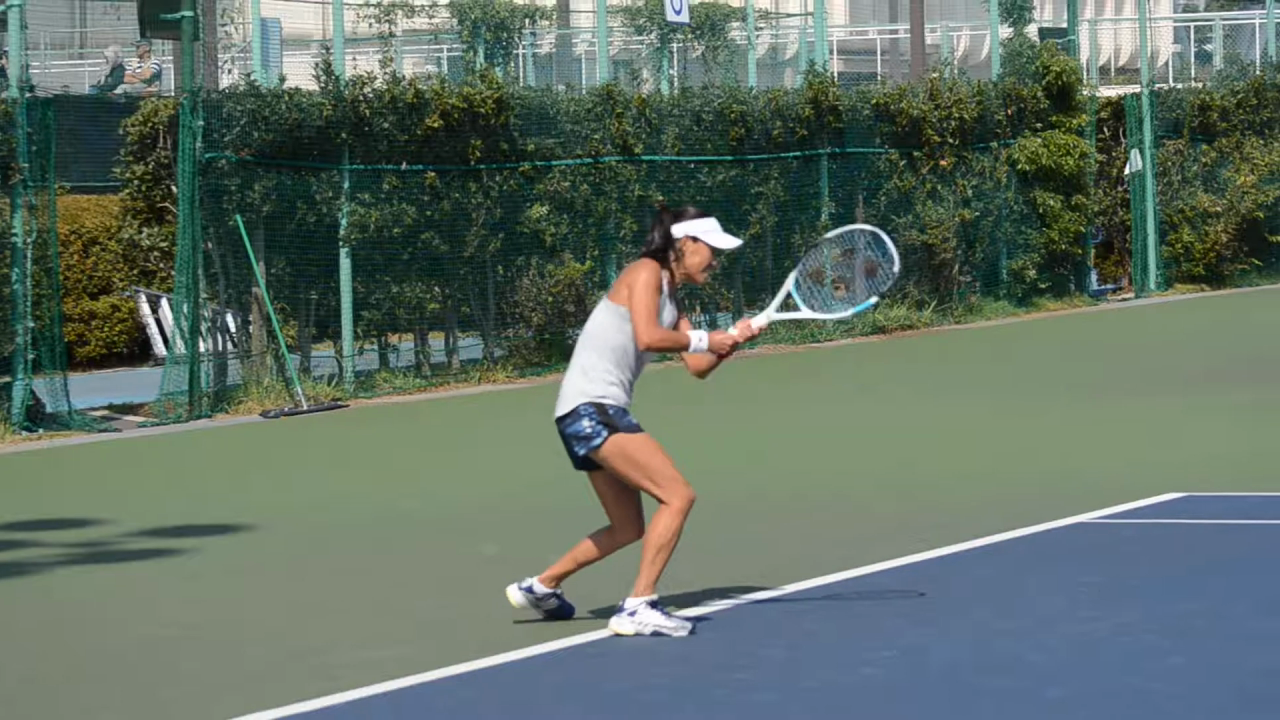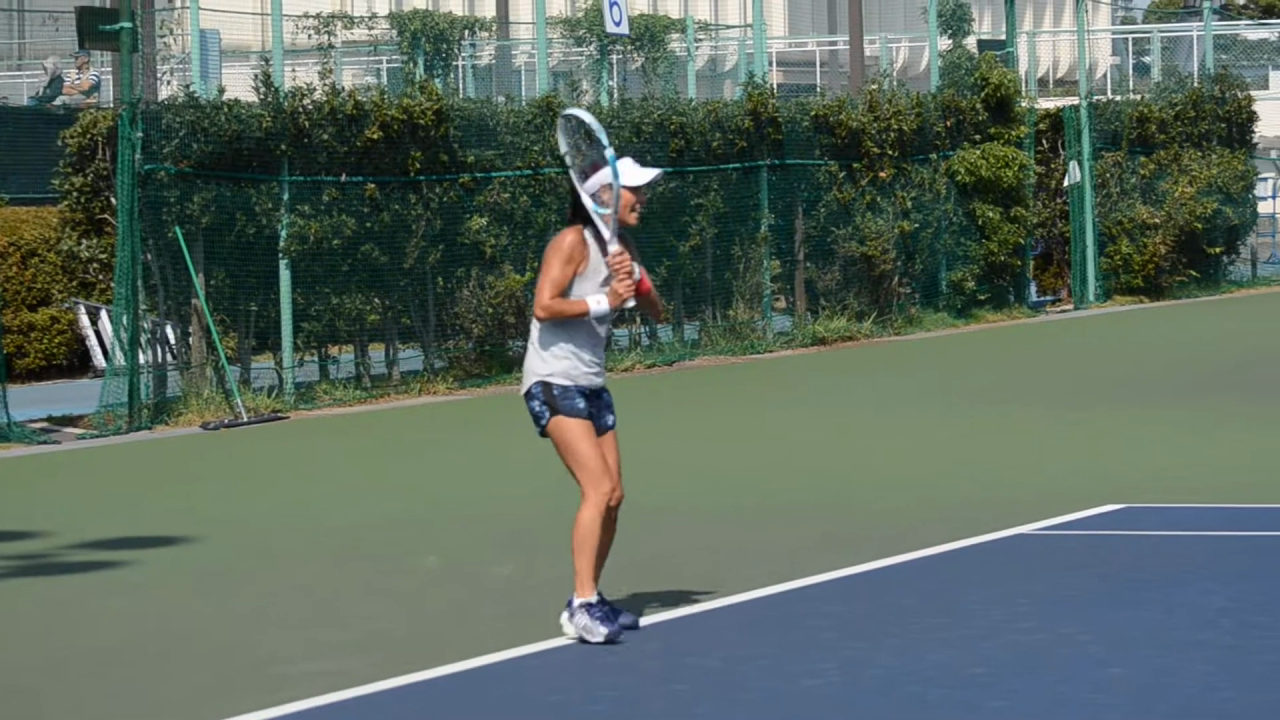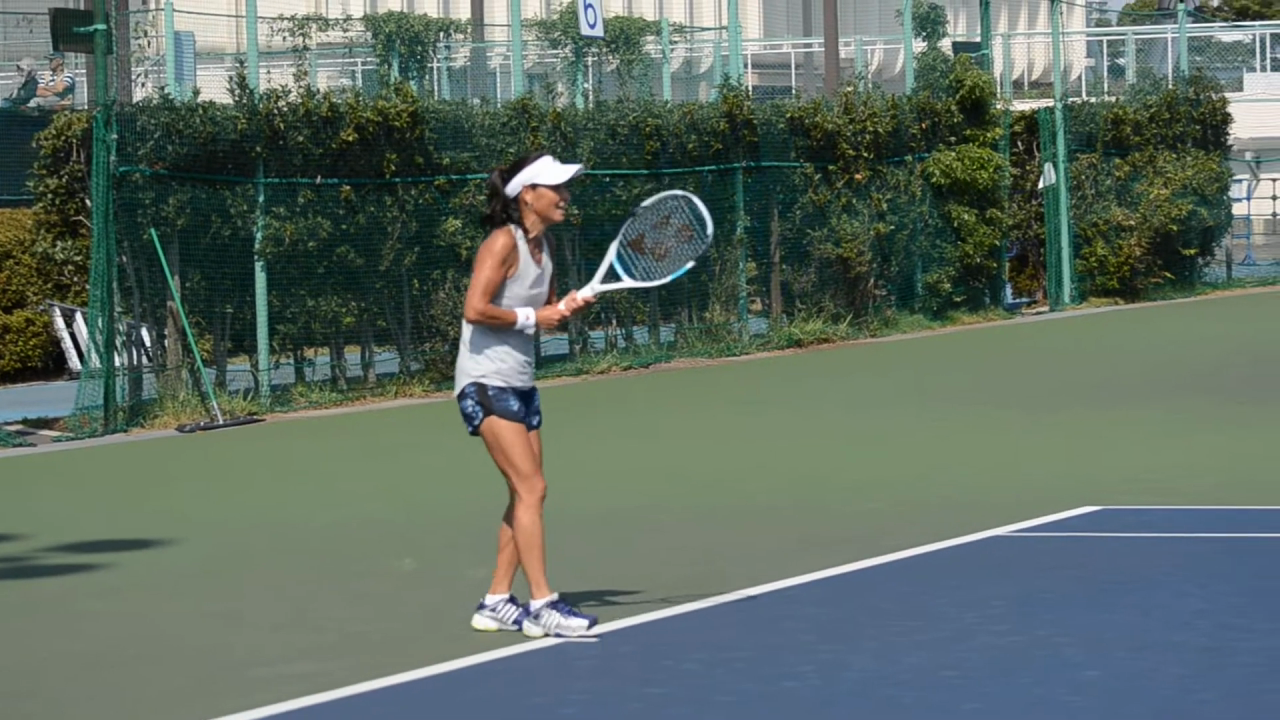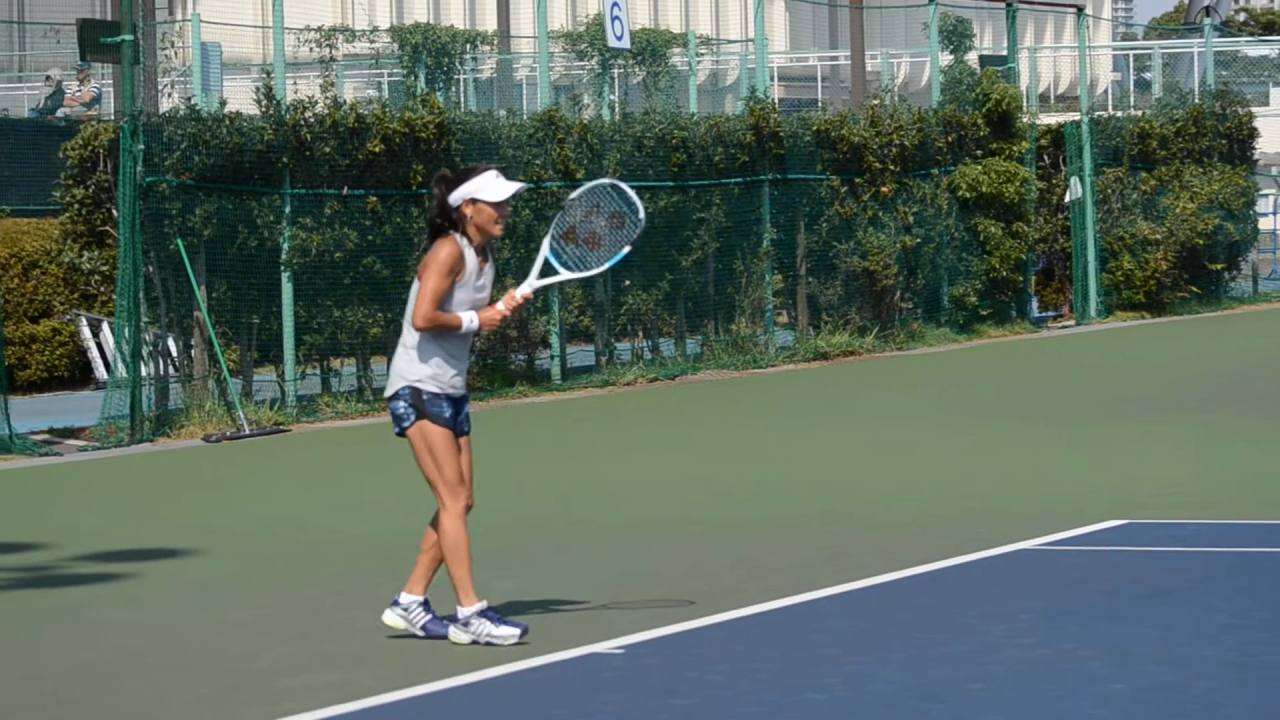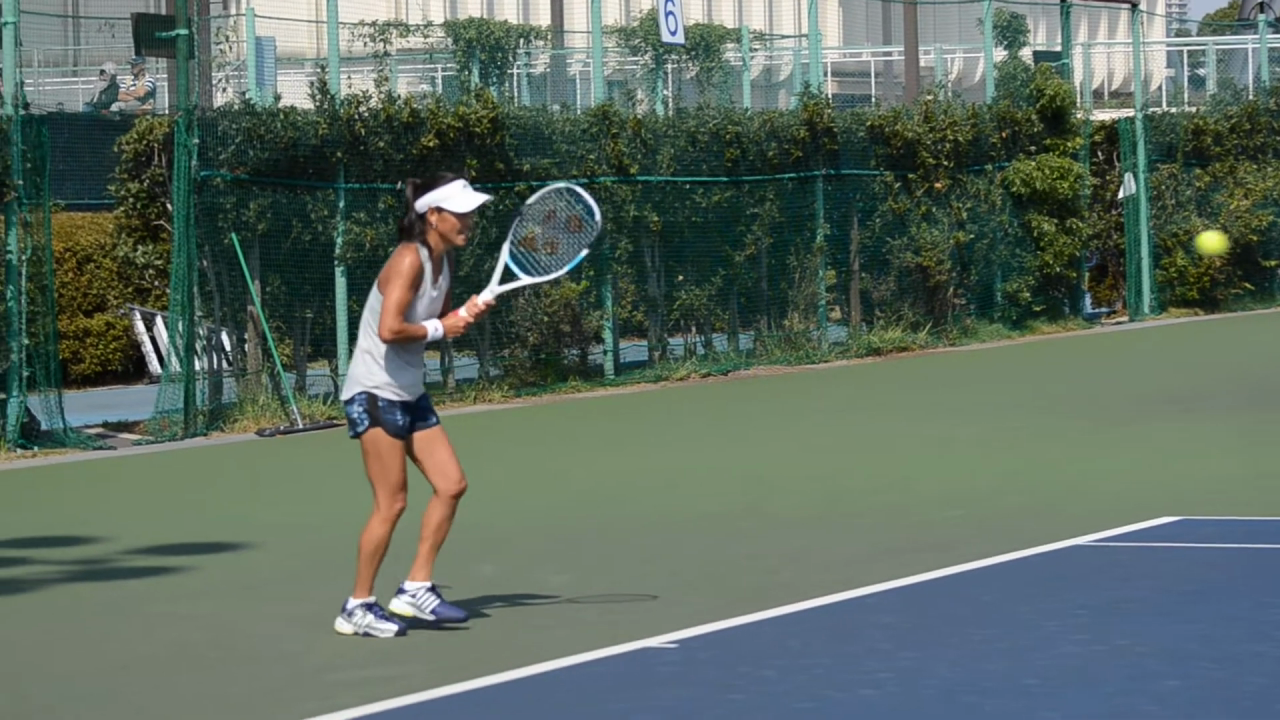
dt=0.5s
person 1, frame 1
left shoulder: (669, 295)
right shoulder: (645, 274)
left elbow: (697, 366)
right elbow: (647, 338)
left wrist: (731, 341)
right wrist: (705, 339)
left hip: (590, 413)
right hip: (591, 409)
left knee: (630, 528)
right knee: (678, 497)
left ankle: (540, 586)
right ankle: (638, 607)
person 1, frame 2
left shoulder: (618, 246)
right shoulder: (572, 241)
left elbow: (654, 309)
right elbow: (543, 308)
left wrist: (635, 279)
right wrist: (605, 301)
left hip: (590, 384)
right hip: (554, 384)
left knee: (611, 496)
right knee: (599, 490)
left ankle: (589, 600)
right ankle: (581, 604)
person 1, frame 3
left shoulder: (543, 245)
right shoulder: (502, 242)
left elbow: (545, 315)
right elbow: (474, 310)
left wrist: (568, 308)
right wrist: (530, 318)
left hip: (518, 383)
right hip: (485, 383)
left knee: (525, 494)
right knee: (531, 490)
left ankle: (496, 602)
right ankle: (542, 604)
person 1, frame 4
left shoulder: (485, 254)
right shoulder: (448, 250)
left elbow: (480, 316)
right elbow: (422, 318)
left wrist: (506, 308)
right wrist: (474, 321)
left hip: (451, 390)
right hip: (418, 387)
left knee: (457, 502)
right knee: (455, 499)
left ankle: (410, 602)
right ankle: (472, 610)
person 1, frame 5
left shoulder: (442, 259)
right shoulder: (408, 259)
right elbow: (389, 330)
left wrist: (465, 314)
right wrist: (438, 329)
left hip: (408, 393)
right hip: (375, 391)
left knee: (451, 485)
right knee: (392, 503)
left ankle: (416, 589)
right ankle: (358, 606)
